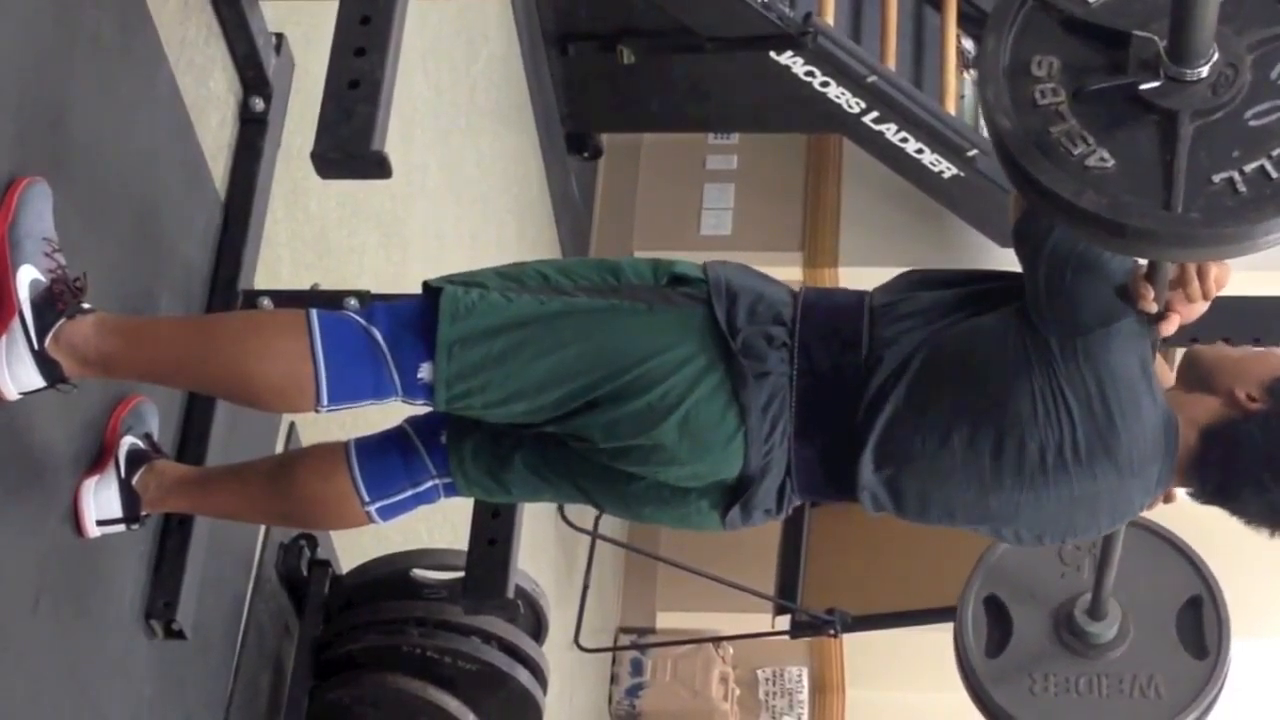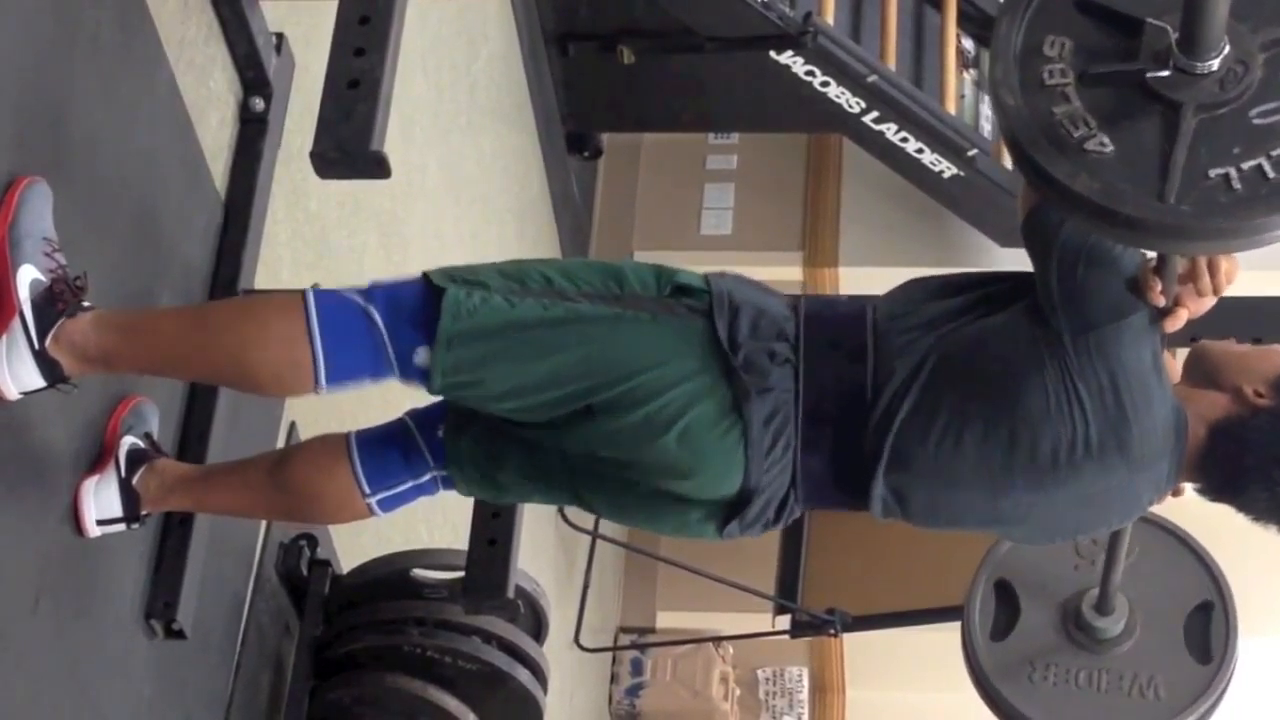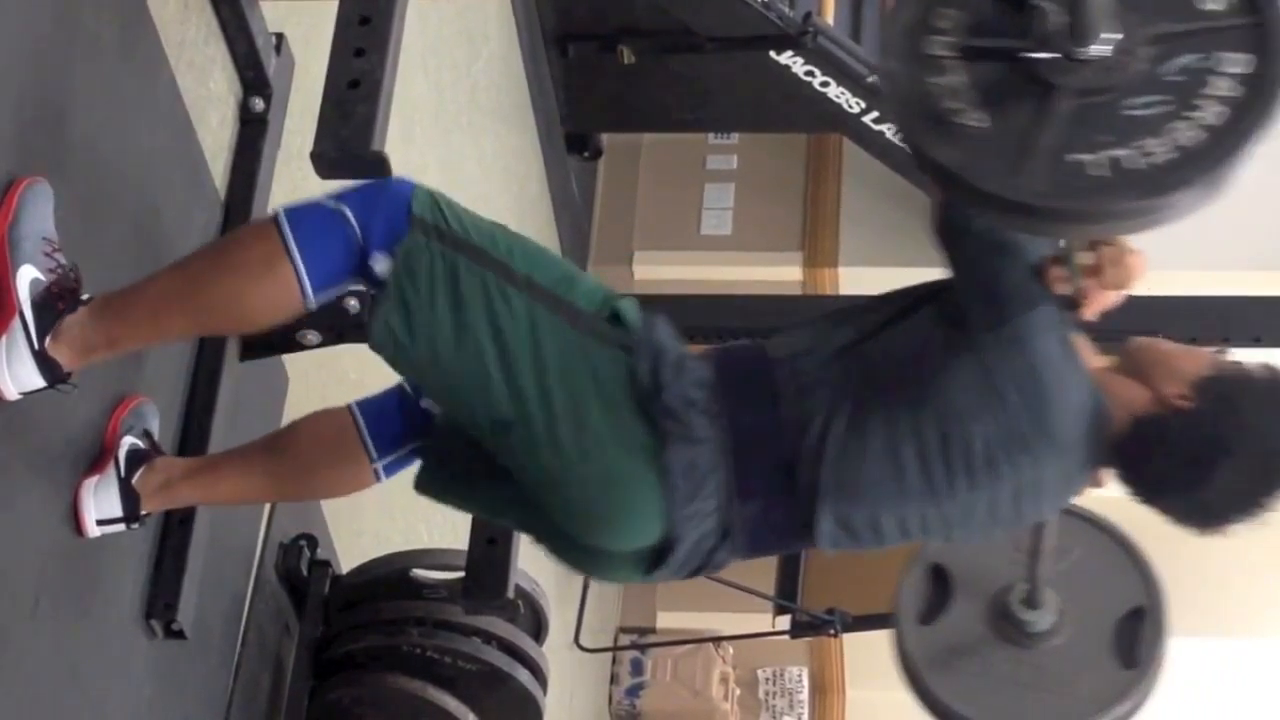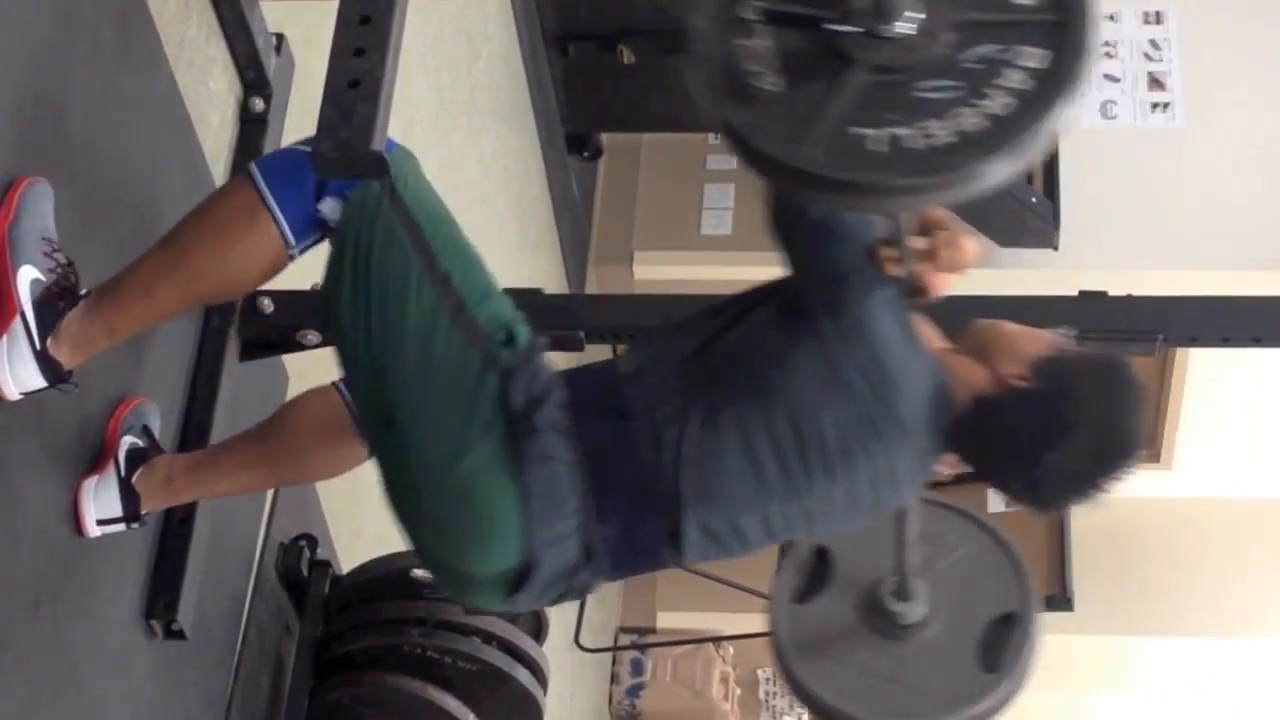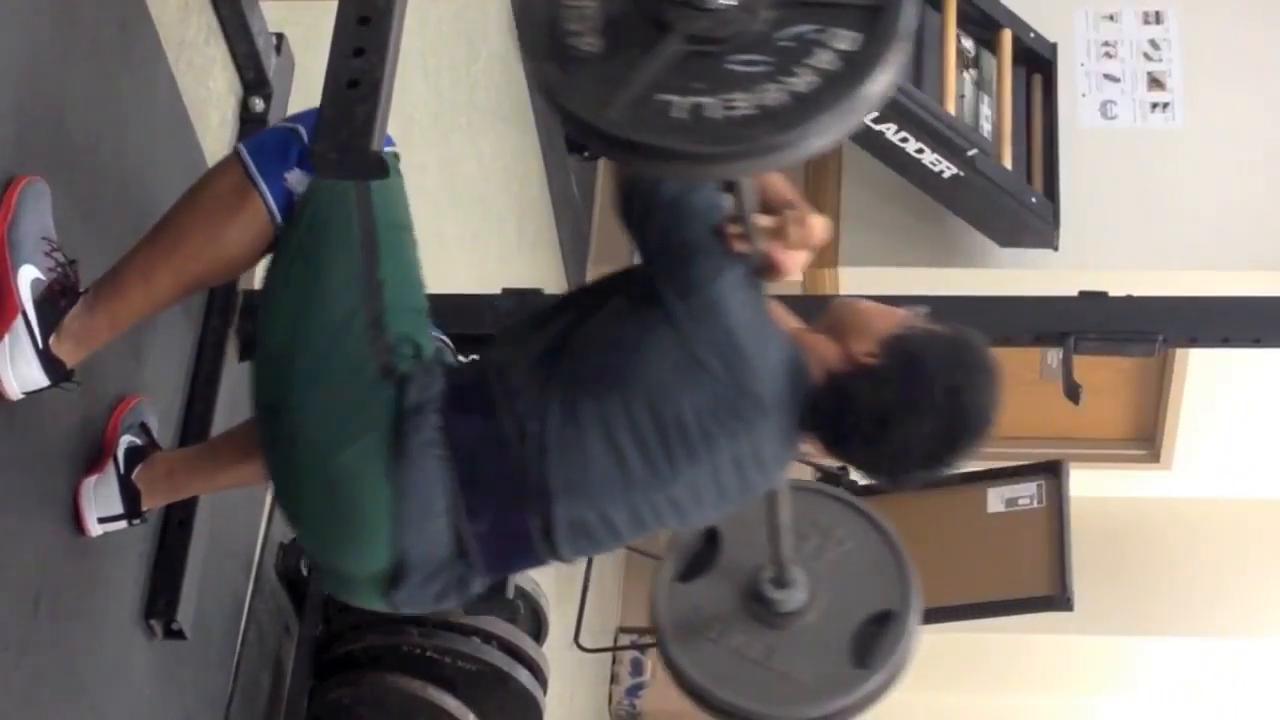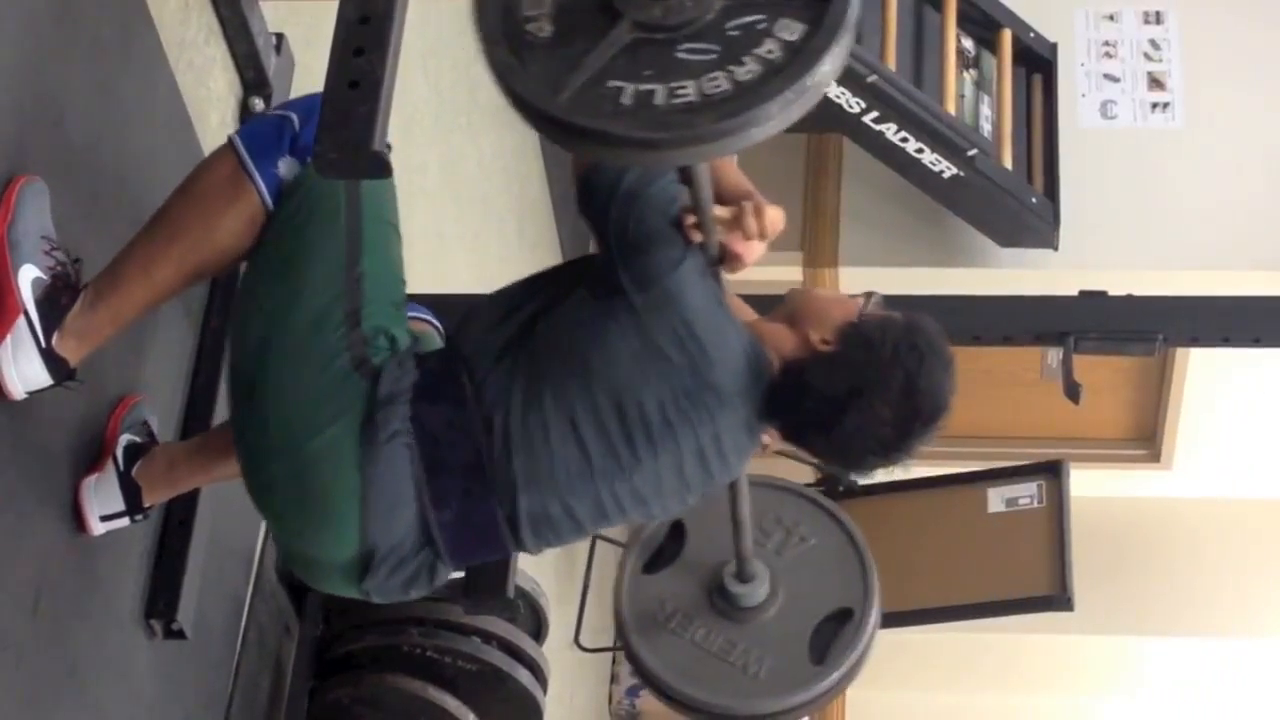
dt=0.3s
person 1, frame 1
left shoulder: (1104, 374)
right shoulder: (1117, 492)
left elbow: (1048, 211)
left wrist: (1142, 304)
right wrist: (1160, 300)
left hip: (717, 365)
right hip: (736, 470)
left knee: (374, 354)
right knee: (426, 460)
right ankle: (149, 484)
person 1, frame 2
left shoulder: (1114, 380)
right shoulder: (1121, 484)
left elbow: (1057, 210)
left wrist: (1148, 299)
right wrist: (1161, 305)
left hip: (728, 379)
right hip: (743, 475)
left knee: (380, 327)
right knee: (423, 453)
right ankle: (154, 484)
person 1, frame 3
left shoulder: (1029, 365)
right shoulder: (1041, 481)
left elbow: (968, 205)
left wrist: (1058, 289)
right wrist: (1071, 287)
left hip: (647, 445)
right hip: (660, 527)
left knee: (377, 217)
right knee: (418, 415)
right ankle: (157, 483)
person 1, frame 4
left shoulder: (879, 356)
right shoulder: (902, 462)
left elbow: (809, 196)
left wrist: (904, 250)
right wrist: (916, 263)
left hip: (502, 475)
right hip: (526, 549)
left knee: (350, 169)
right knee: (387, 387)
right ankle: (153, 484)
person 1, frame 5
left shoulder: (724, 330)
right shoulder: (765, 454)
left elbow: (651, 173)
right wrist: (771, 252)
left hip: (364, 486)
right hip: (412, 559)
left knee: (319, 147)
right knee: (424, 362)
right ankle: (149, 480)
person 1, frame 6
left shoulder: (686, 318)
right shoulder: (726, 439)
left elbow: (606, 158)
right wrist: (735, 220)
left hip: (335, 478)
right hip: (382, 548)
left knee: (314, 130)
right knee: (421, 338)
right ankle: (152, 478)
